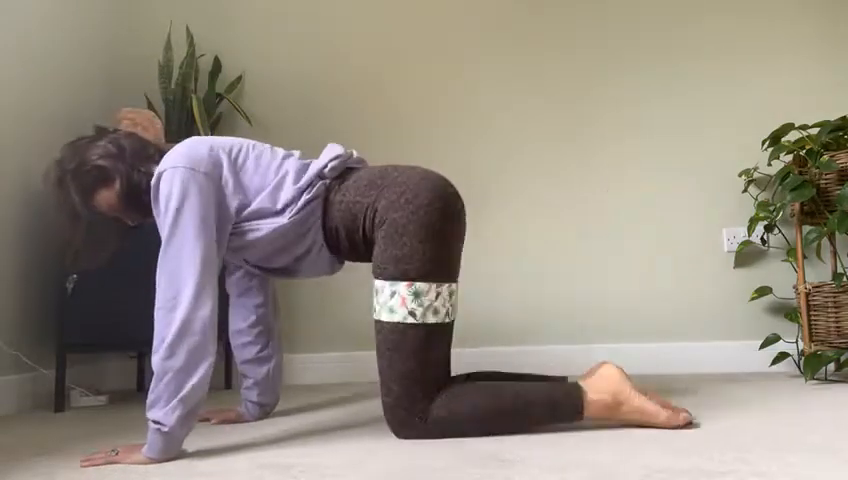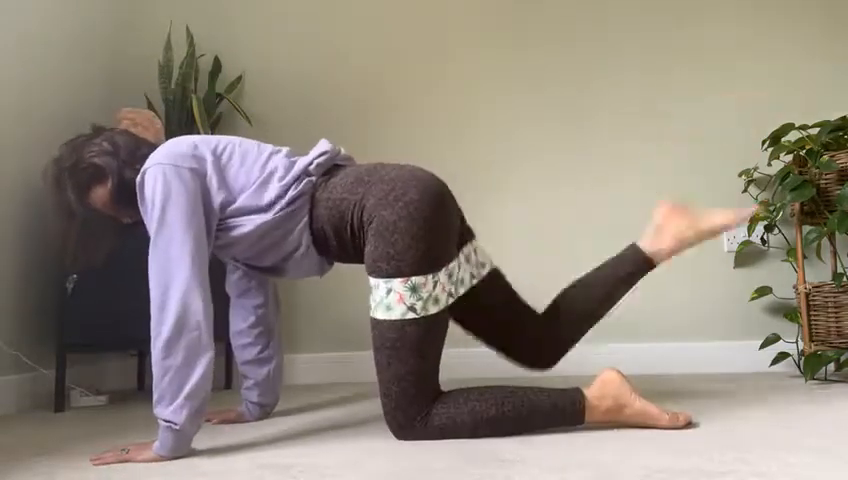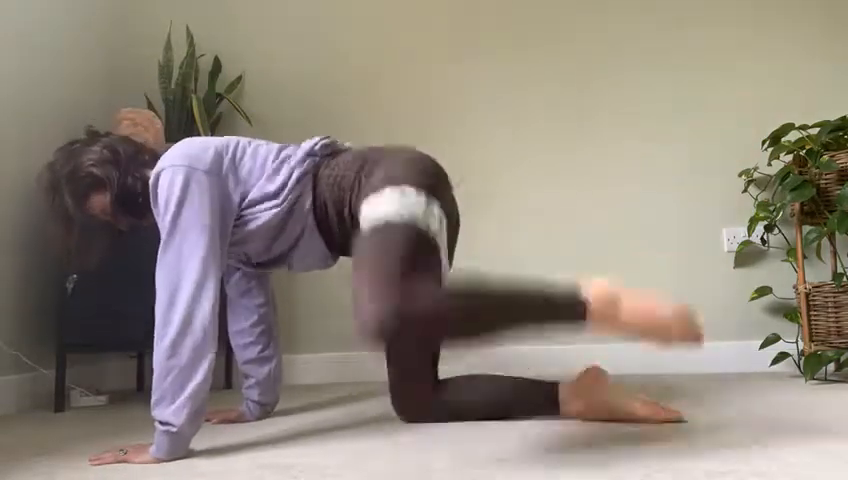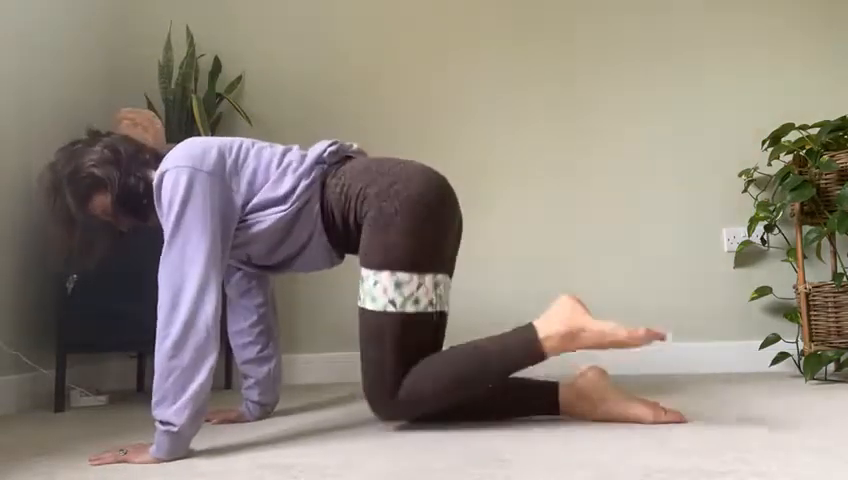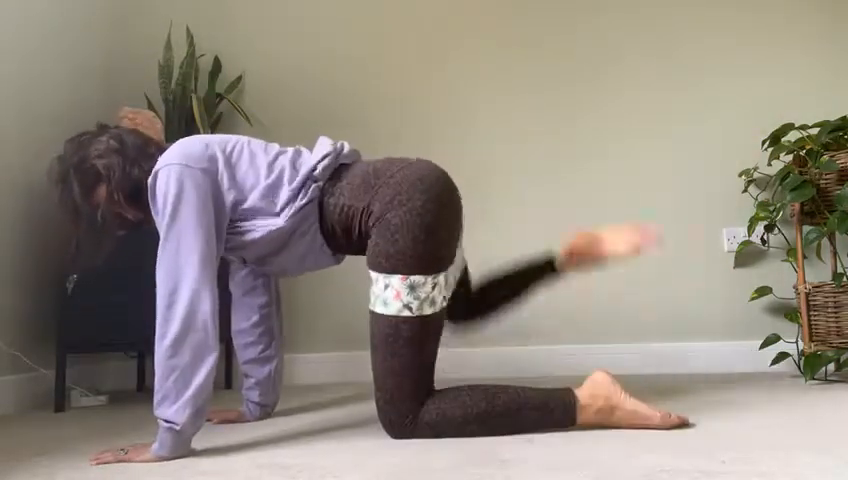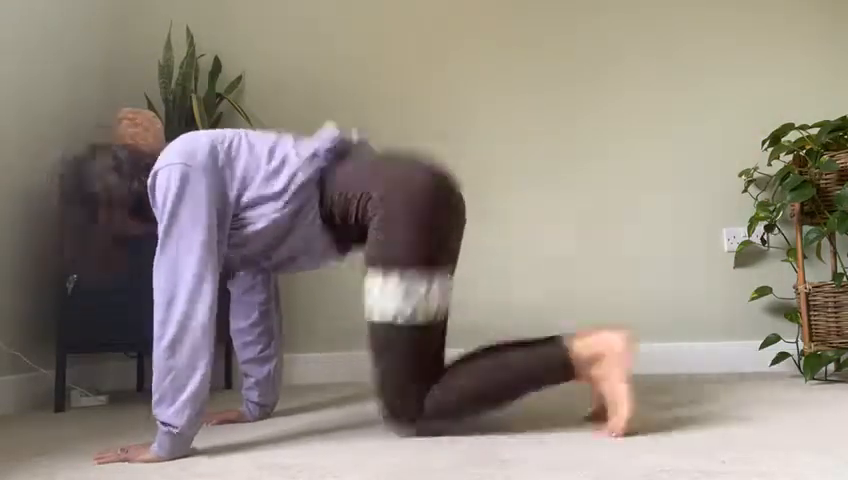
dt=0.4s
person 1, frame 1
left shoulder: (181, 173)
right shoulder: (203, 176)
left elbow: (187, 309)
right elbow: (246, 286)
left wrist: (160, 438)
right wrist: (255, 401)
left hip: (407, 207)
right hip: (398, 215)
left knee: (412, 414)
right knee: (426, 397)
left ankle: (597, 396)
right ankle: (585, 386)
person 1, frame 2
left shoulder: (166, 170)
right shoulder: (201, 179)
left elbow: (180, 307)
right elbow: (249, 285)
left wrist: (172, 436)
right wrist: (258, 400)
left hip: (395, 212)
right hip: (409, 204)
left knee: (413, 418)
right knee: (543, 343)
left ankle: (601, 401)
right ankle: (660, 238)
person 1, frame 3
left shoulder: (179, 175)
right shoulder: (201, 176)
left elbow: (185, 304)
right elbow: (242, 283)
left wrist: (169, 439)
right wrist: (257, 401)
left hip: (390, 179)
right hip: (388, 199)
left knee: (381, 313)
right knee: (417, 399)
left ankle: (594, 305)
right ankle: (583, 394)
person 1, frame 4
left shoulder: (183, 172)
right shoulder: (205, 183)
left elbow: (188, 306)
right elbow: (244, 286)
left wrist: (168, 439)
right wrist: (258, 399)
left hip: (399, 203)
right hip: (409, 206)
left knee: (391, 397)
right knee: (413, 393)
left ankle: (554, 329)
right ankle: (582, 394)
person 1, frame 5
left shoulder: (175, 172)
right shoulder: (208, 176)
left elbow: (186, 304)
right elbow: (251, 282)
left wrist: (171, 437)
right wrist: (258, 399)
left hip: (400, 206)
right hip: (409, 194)
left knee: (404, 416)
right knee: (462, 309)
left ankle: (590, 402)
right ankle: (570, 254)
person 1, frame 6
left shoulder: (178, 169)
right shoulder: (209, 184)
left elbow: (184, 305)
right elbow: (250, 283)
left wrist: (169, 438)
right wrist: (258, 399)
left hip: (401, 198)
right hip: (404, 197)
left knee: (409, 409)
right knee: (423, 386)
left ankle: (587, 353)
right ankle: (579, 351)
